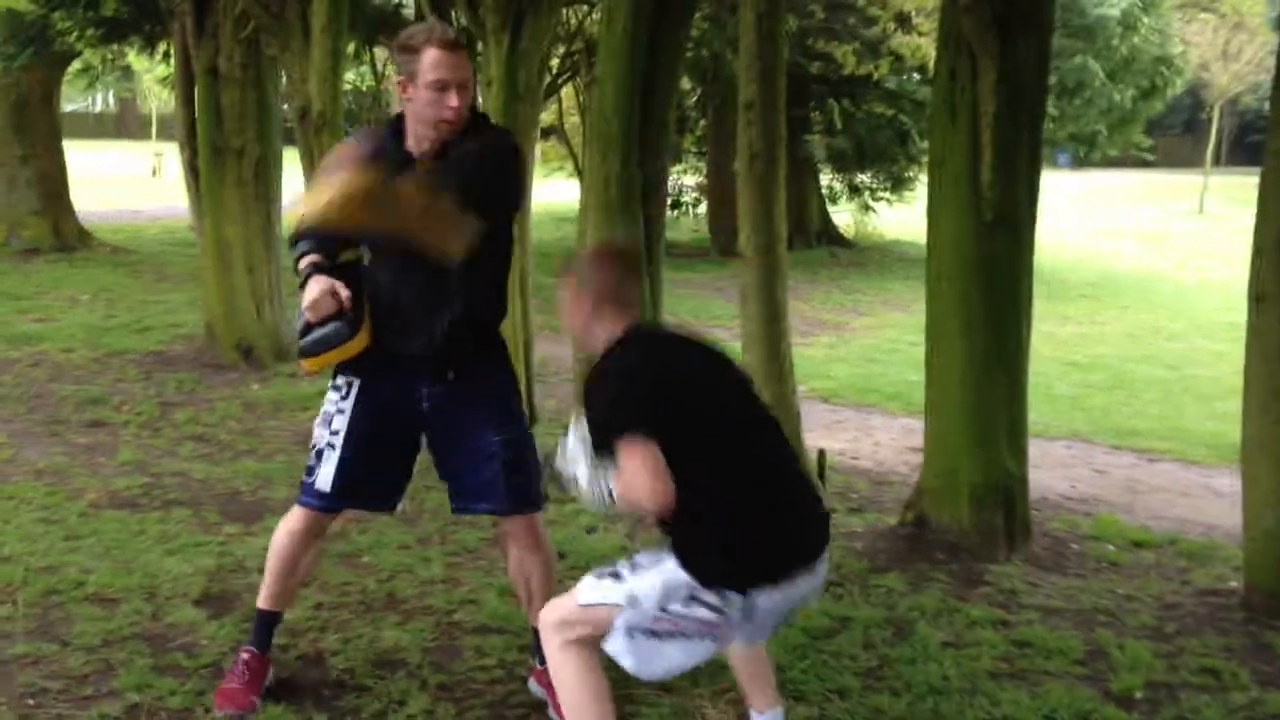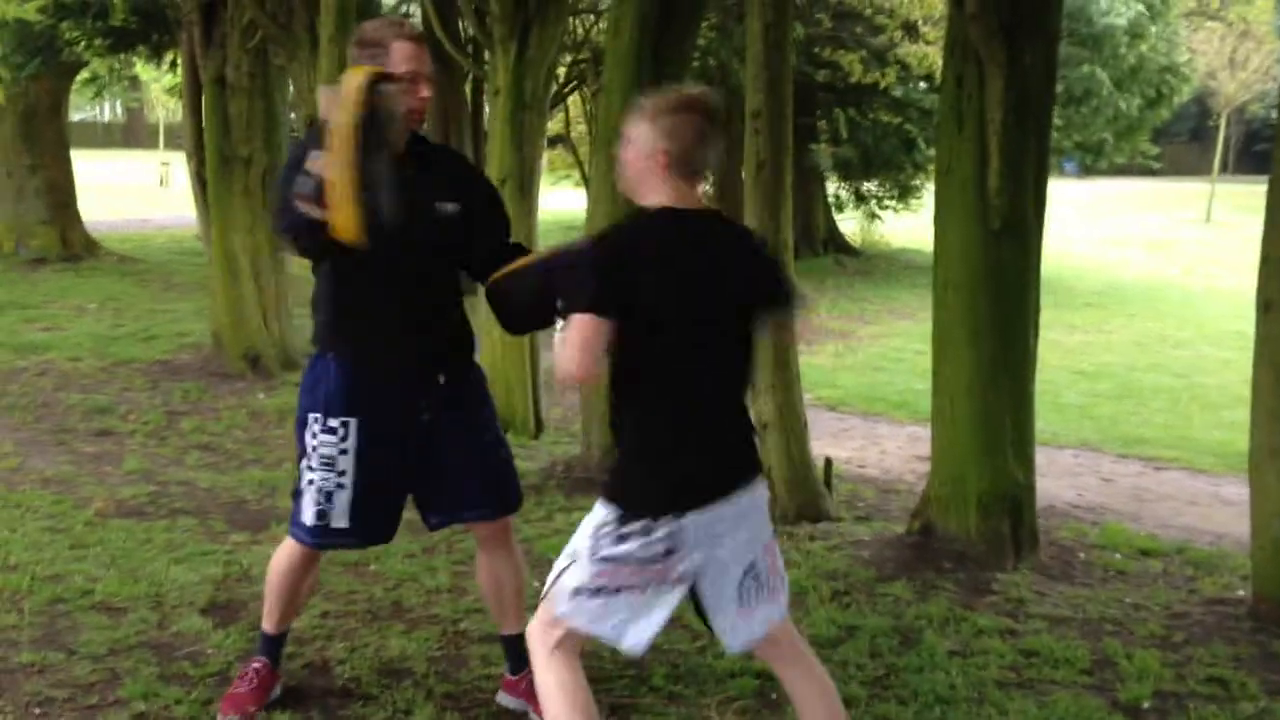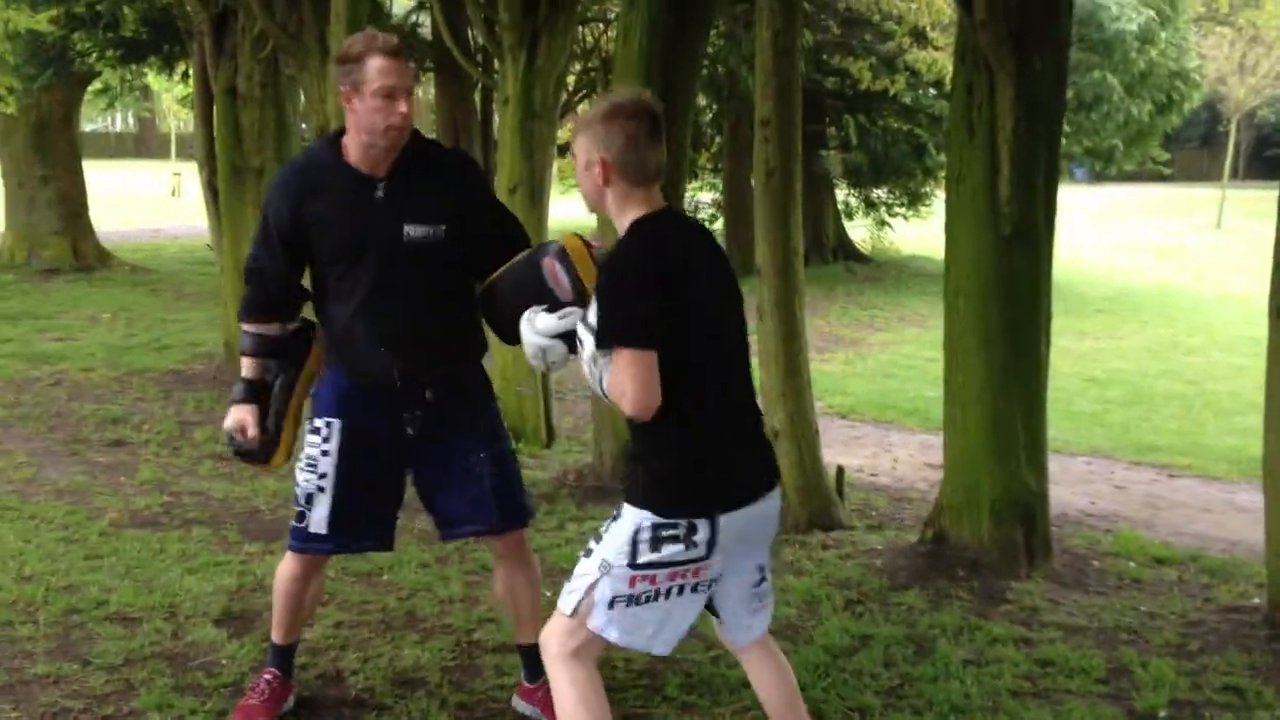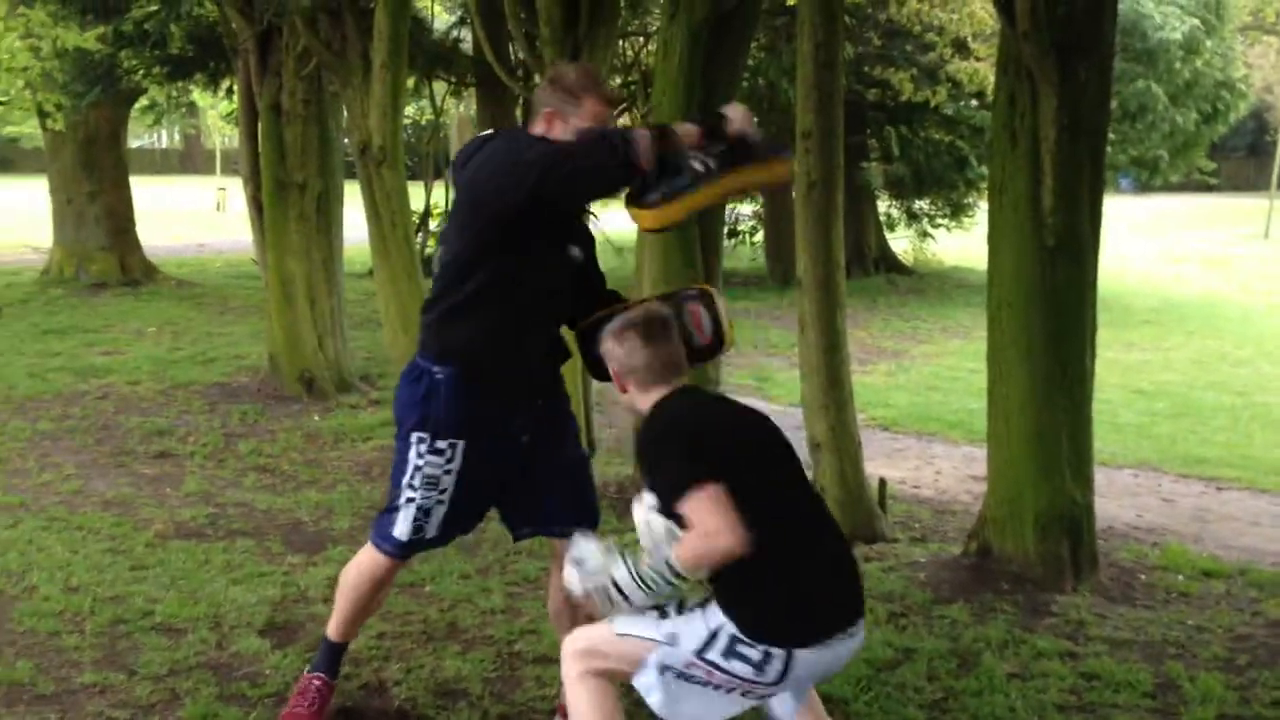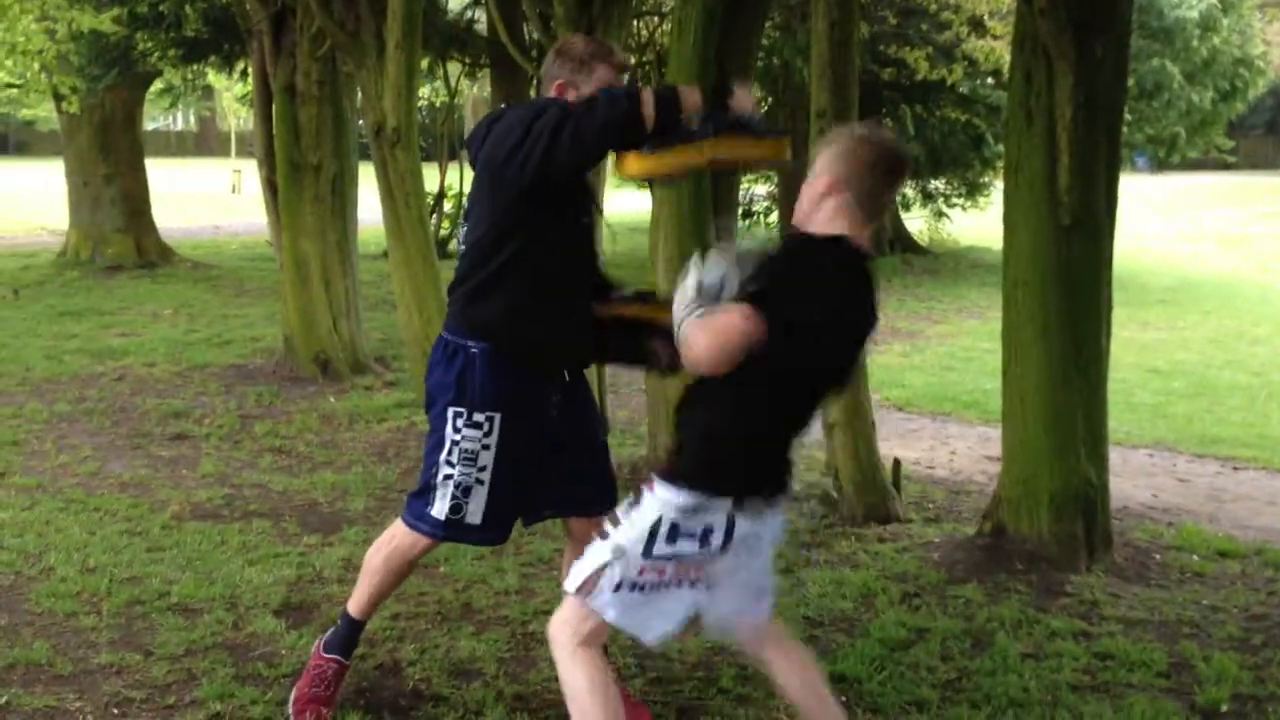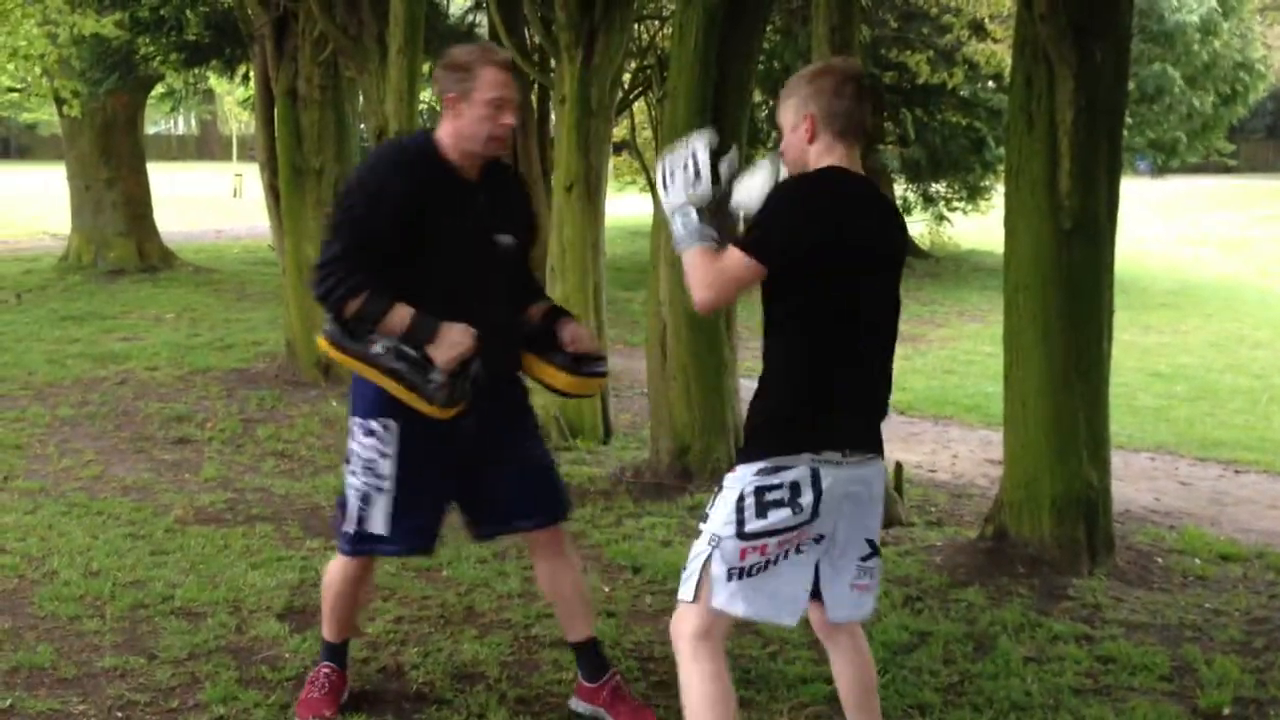
dt=0.5s
person 1, frame 1
left shoulder: (492, 154)
right shoulder: (375, 150)
left elbow: (466, 222)
right elbow: (320, 229)
right wrist: (319, 275)
left hip: (471, 367)
right hip: (381, 362)
left knee: (519, 517)
right knee: (313, 508)
left ankle: (550, 662)
right ankle: (256, 652)
person 1, frame 2
left shoulder: (448, 170)
right shoulder: (324, 153)
left elbow: (494, 259)
right elbow: (309, 234)
left hip: (447, 378)
right hip: (353, 380)
left knee: (493, 524)
right knee: (311, 535)
person 1, frame 3
left shoulder: (453, 178)
right shoulder: (304, 185)
left elbow: (507, 263)
right elbow: (270, 291)
right wrist: (250, 390)
left hip: (454, 391)
right hip: (354, 390)
left knee: (506, 538)
right knee: (309, 545)
person 1, frame 4
left shoulder: (569, 202)
right shoulder: (505, 168)
left elbow: (588, 302)
right elbow: (612, 156)
right wrist: (710, 129)
left hip: (533, 395)
right hip: (455, 391)
left knee: (574, 543)
right knee: (395, 544)
person 1, frame 5
left shoulder: (569, 171)
right shoulder: (521, 134)
right elbow: (603, 115)
right wrist: (716, 100)
left hip: (555, 373)
right hip: (487, 366)
left knee: (589, 522)
right knee: (428, 523)
right ankle: (334, 652)
person 1, frame 6
left shoulder: (507, 191)
right shoulder: (391, 173)
right elbow: (337, 278)
left wrist: (558, 322)
right wrist: (427, 333)
left hip: (492, 390)
right hip: (400, 391)
left knee: (547, 530)
right knee: (360, 547)
person 2, frame 1
left shoulder: (615, 377)
right shoulder: (694, 354)
left elbow: (654, 493)
left wrist: (594, 475)
left hip: (734, 573)
right hip: (803, 554)
left knee: (562, 625)
person 2, frame 2
left shoulder: (618, 248)
right shoulder: (736, 244)
left elbow: (576, 367)
right elbow: (787, 317)
left wrist: (575, 320)
left hip: (651, 500)
right hip: (735, 488)
left knee: (549, 638)
right knee: (781, 644)
person 2, frame 3
left shoulder: (630, 264)
right shoulder: (695, 240)
left elbow: (639, 399)
left wrist: (592, 359)
right wrist: (583, 328)
left hip: (686, 506)
right hip: (753, 489)
left knee: (565, 647)
right knee: (747, 636)
person 2, frame 4
left shoulder: (664, 431)
right shoulder: (740, 416)
left elbow: (724, 538)
left wrist: (636, 579)
left hip: (769, 635)
right hip: (842, 624)
left knee: (582, 655)
person 2, frame 5
left shoulder: (804, 260)
right shoulder: (856, 295)
left elbow: (705, 353)
left wrist: (689, 306)
left hip: (702, 493)
right hip: (758, 498)
left knee: (573, 632)
right knee: (757, 632)
person 2, frame 6
left shoulder: (804, 196)
right shoulder: (883, 215)
left elbow: (708, 292)
left wrist: (686, 209)
left hip: (787, 459)
right hip: (858, 459)
left knee: (696, 628)
right knee: (837, 623)
